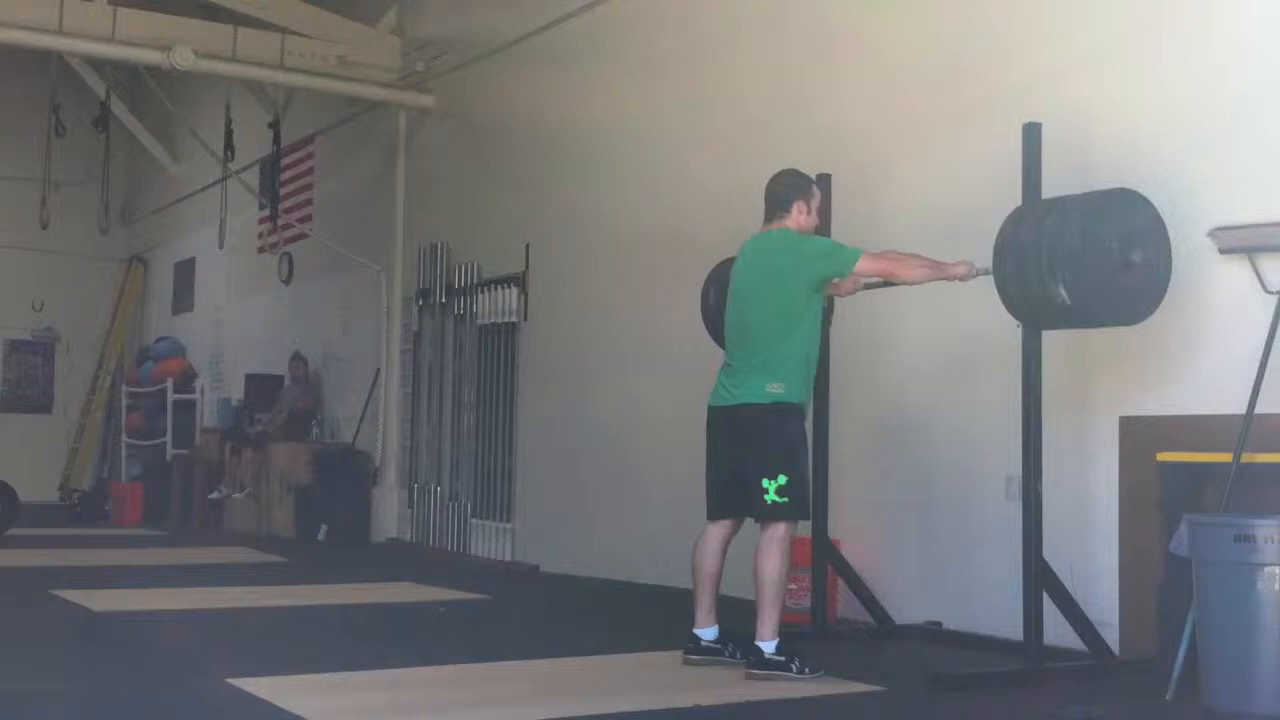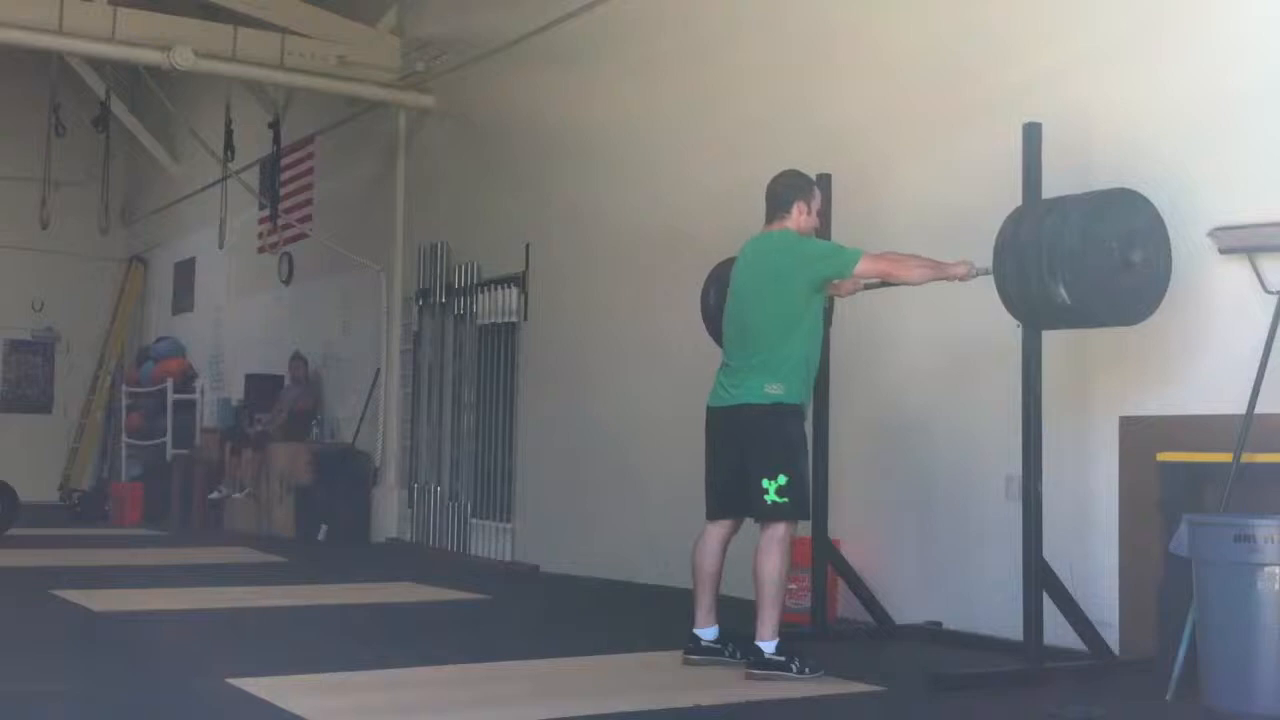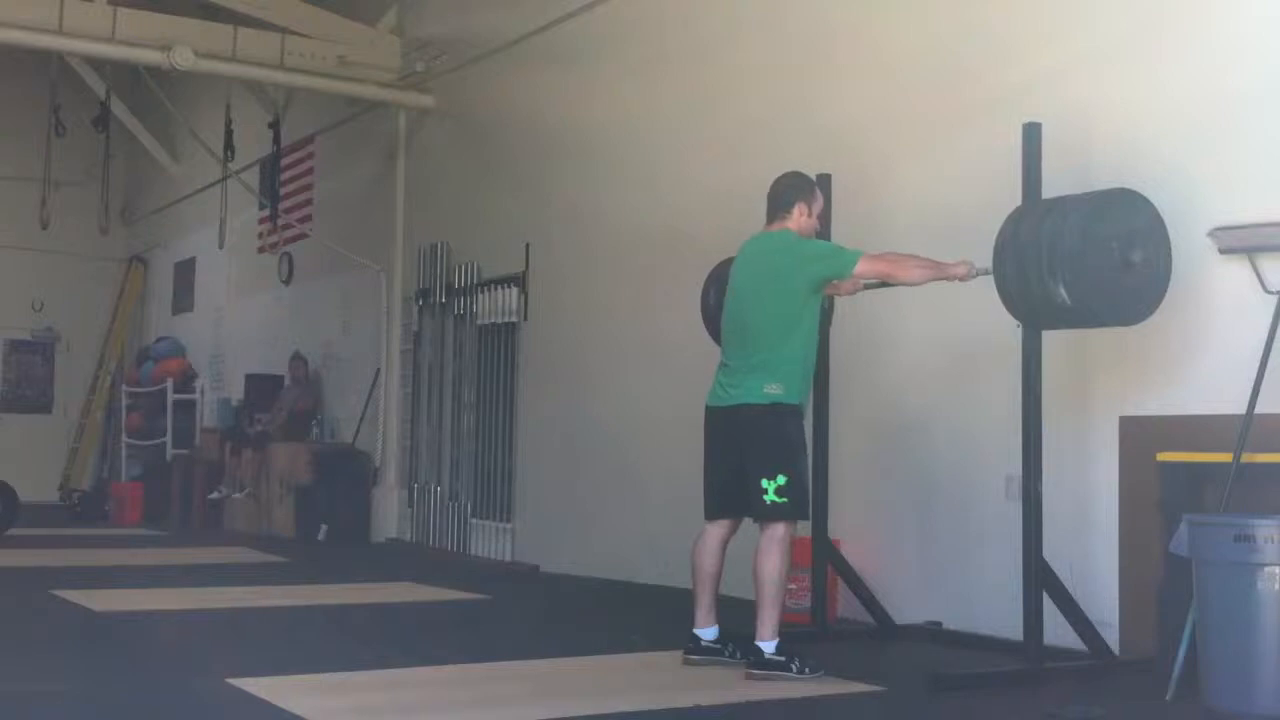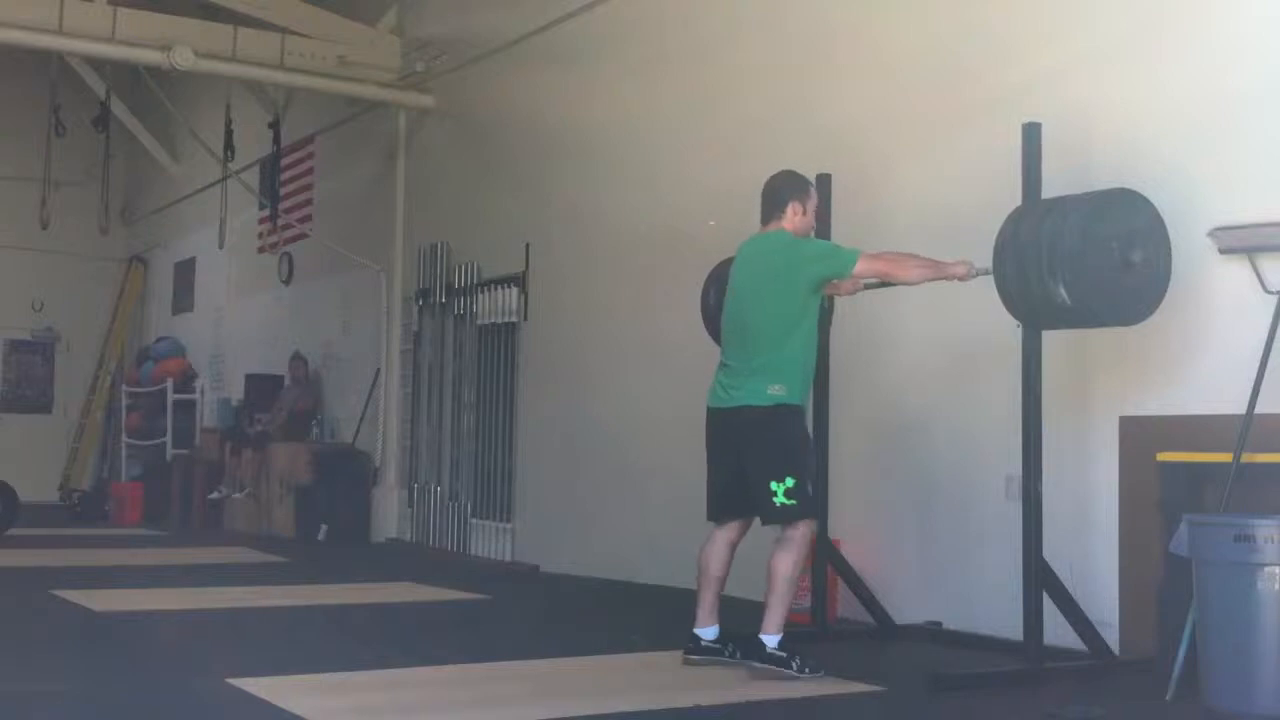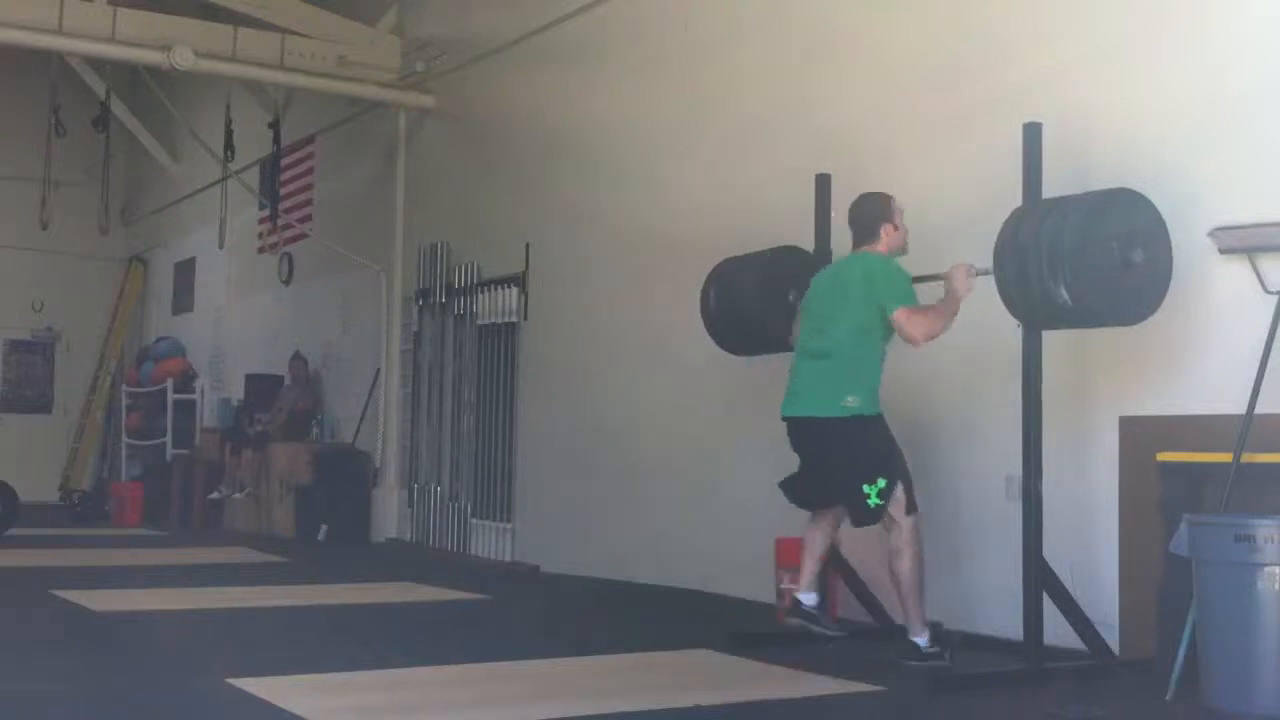
dt=0.3s
person 1, frame 1
left shoulder: (752, 252)
right shoulder: (803, 250)
right elbow: (889, 265)
left wrist: (831, 289)
right wrist: (950, 270)
left hip: (729, 407)
right hip: (769, 408)
left knee: (722, 521)
right knee: (777, 524)
left ankle: (704, 636)
right ankle: (767, 650)
person 1, frame 2
left shoulder: (753, 252)
right shoulder: (802, 252)
right elbow: (888, 267)
left wrist: (830, 291)
right wrist: (949, 270)
left hip: (727, 407)
right hip: (768, 409)
left knee: (721, 522)
right knee: (777, 525)
left ankle: (704, 636)
right ankle: (767, 650)
person 1, frame 3
left shoulder: (752, 252)
right shoulder: (801, 252)
right elbow: (888, 266)
left wrist: (830, 289)
right wrist: (949, 270)
left hip: (725, 407)
right hip: (767, 409)
left knee: (720, 521)
right knee: (777, 524)
left ankle: (704, 636)
right ankle: (767, 650)
person 1, frame 4
left shoulder: (748, 253)
right shoulder: (800, 251)
right elbow: (890, 266)
left wrist: (829, 287)
right wrist: (949, 269)
left hip: (727, 409)
right hip: (770, 409)
left knee: (730, 524)
right knee: (798, 525)
left ankle: (704, 636)
right ankle: (770, 644)
person 1, frame 5
left shoulder: (827, 275)
right shoulder: (884, 274)
left elbow: (799, 331)
right elbow: (919, 330)
right wrist: (955, 292)
left hip: (801, 413)
right hip: (846, 415)
left knee: (829, 505)
right knee: (902, 521)
left ankle: (805, 600)
right ankle: (920, 640)
